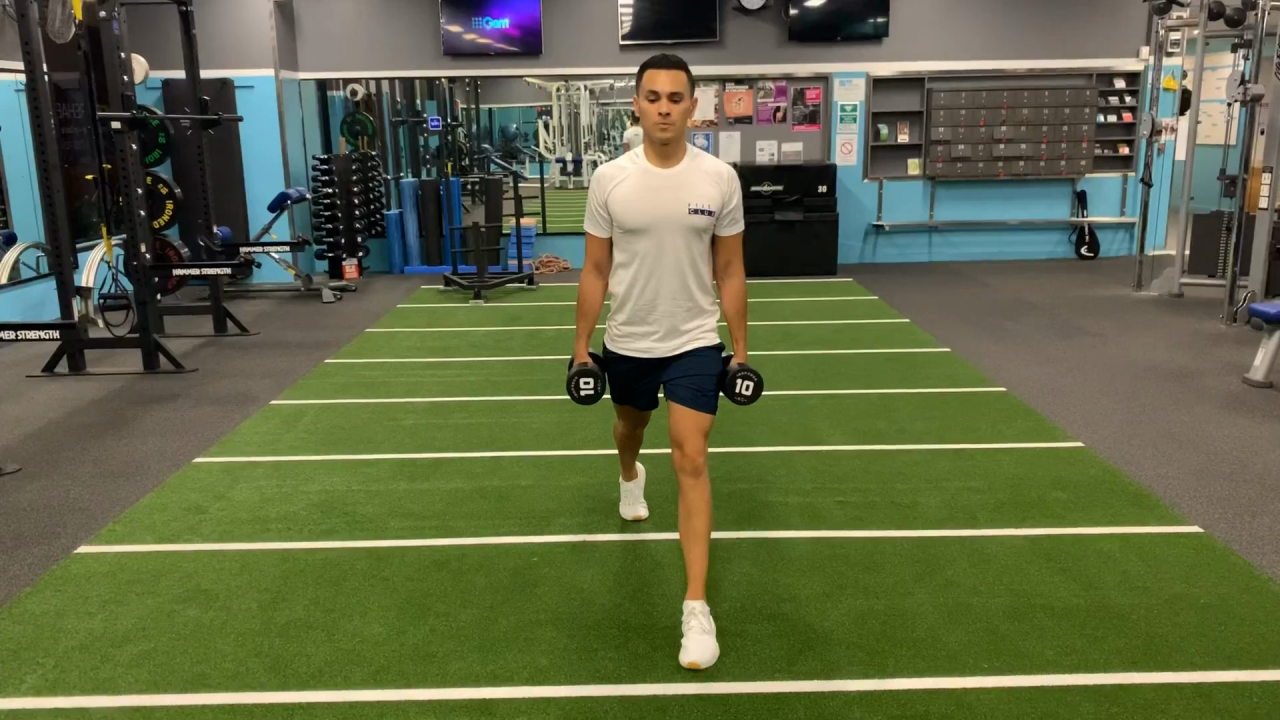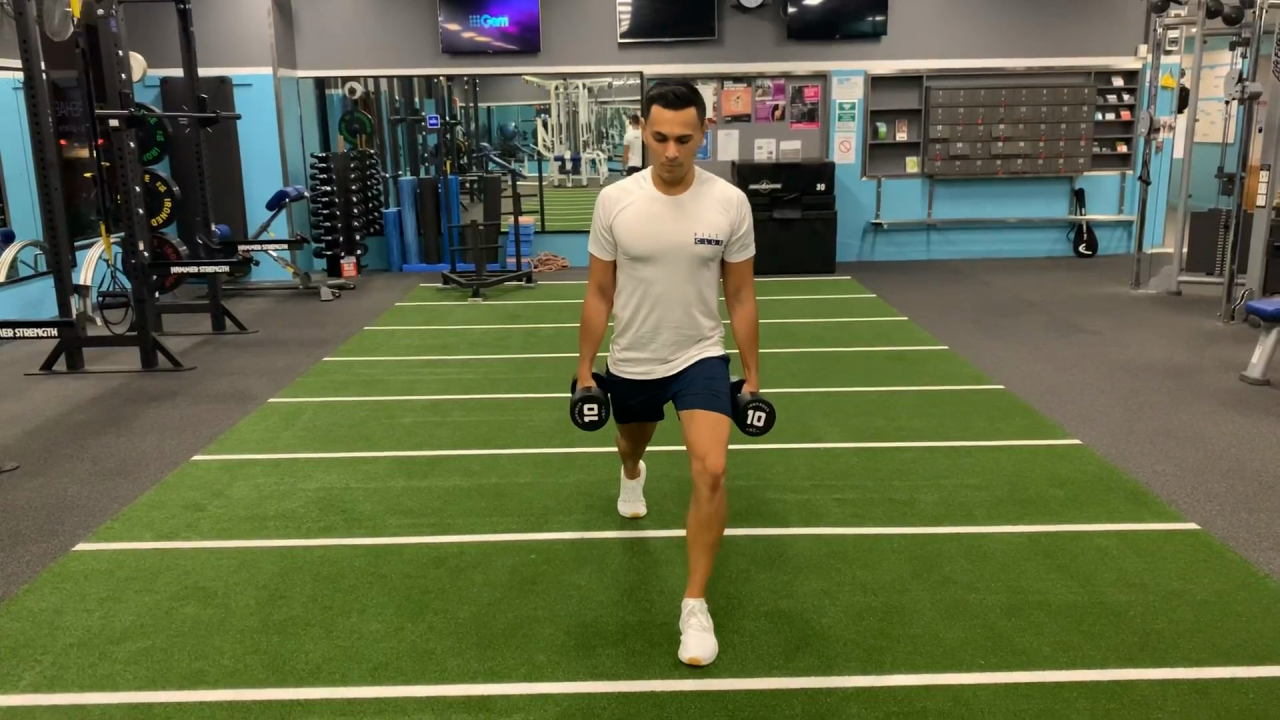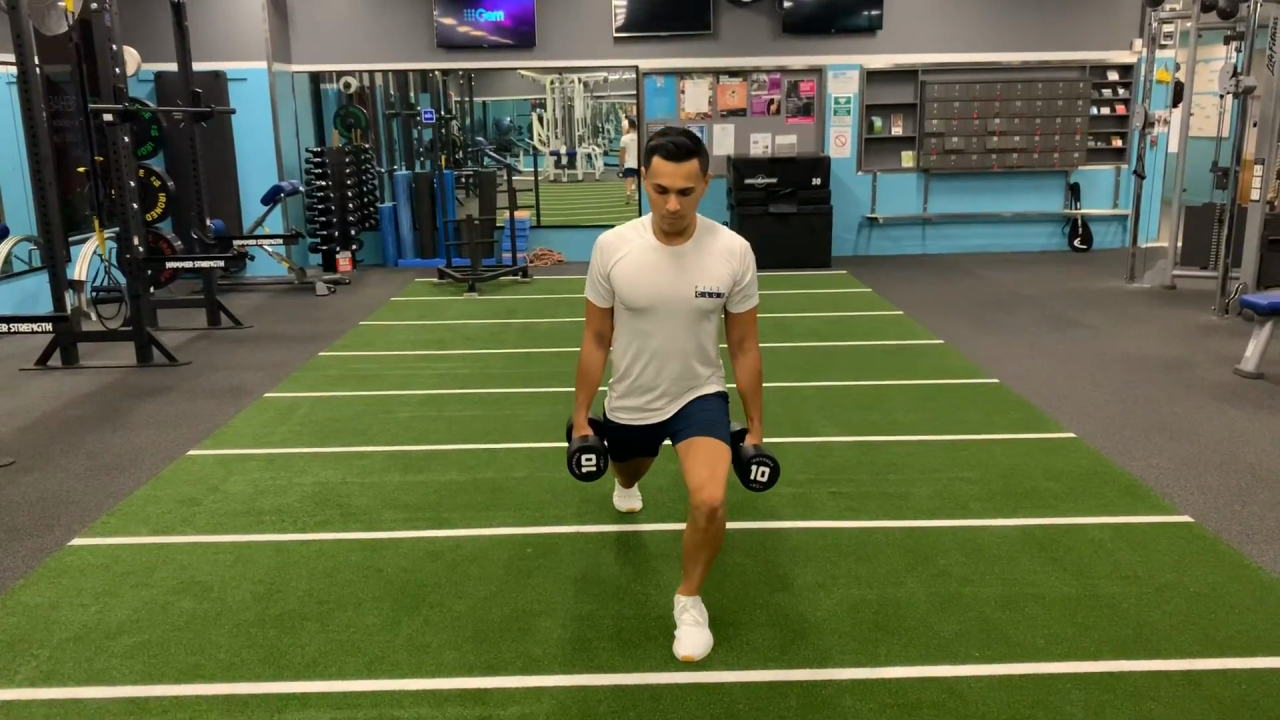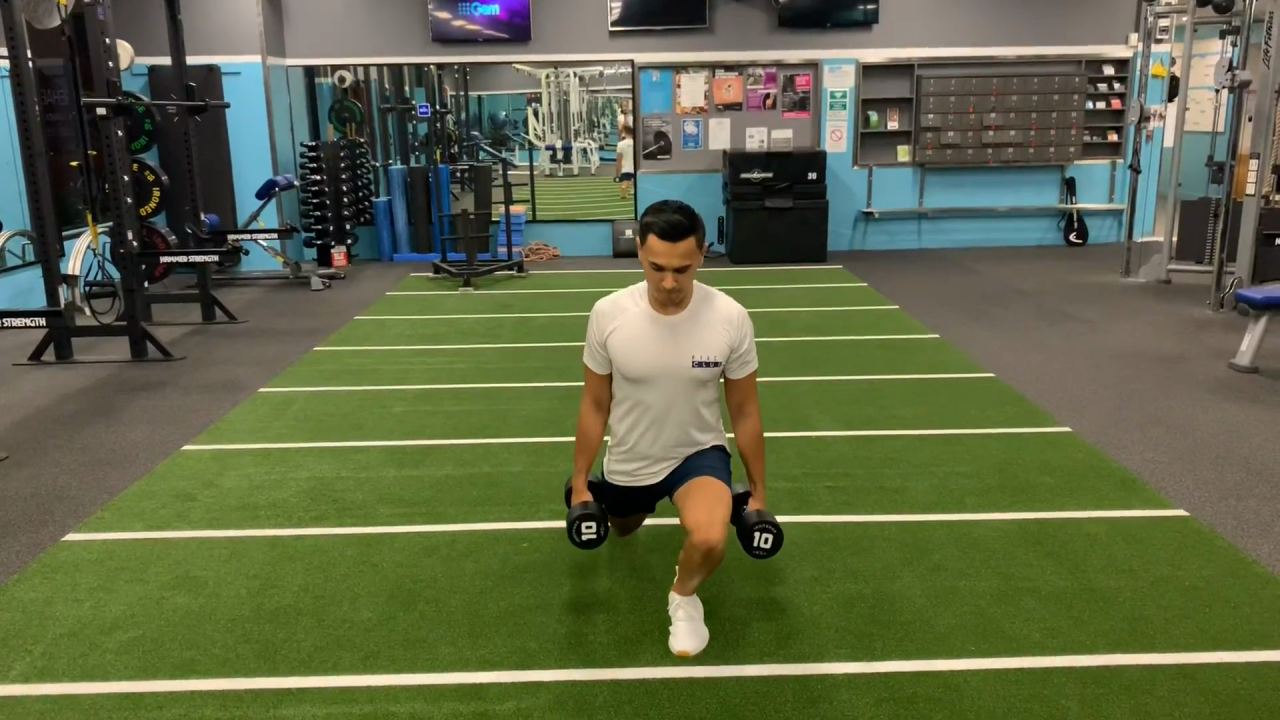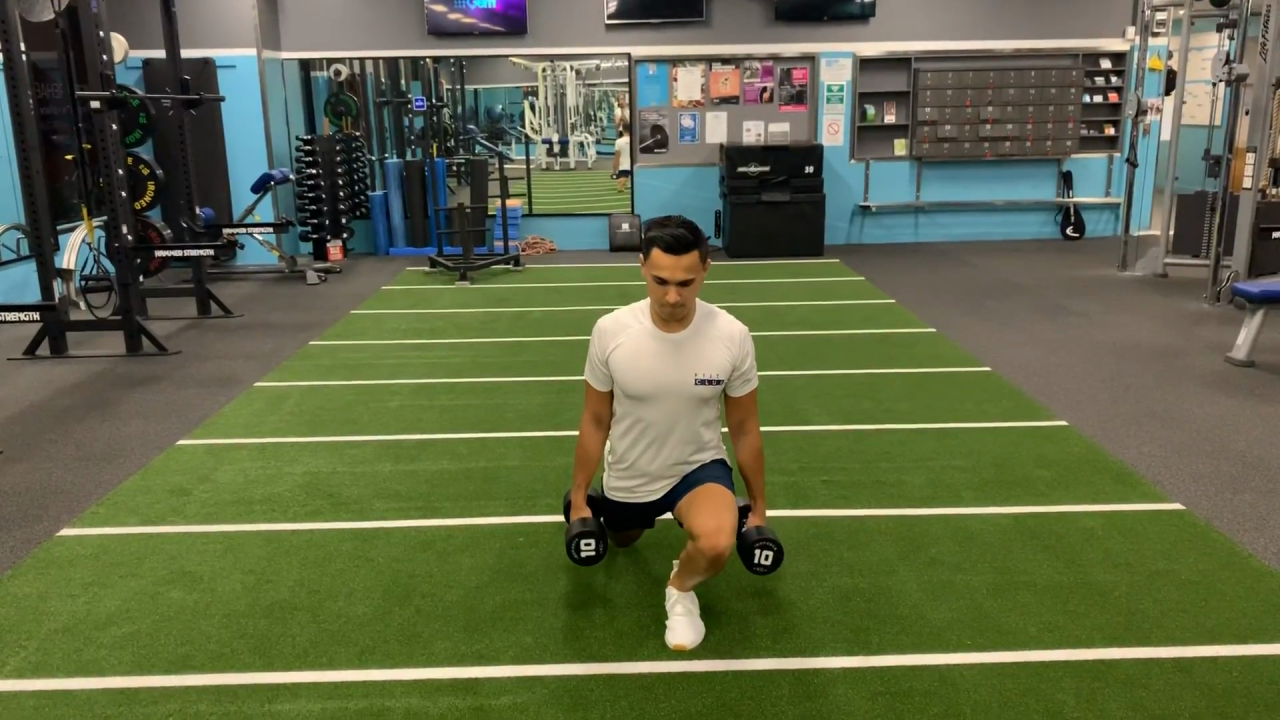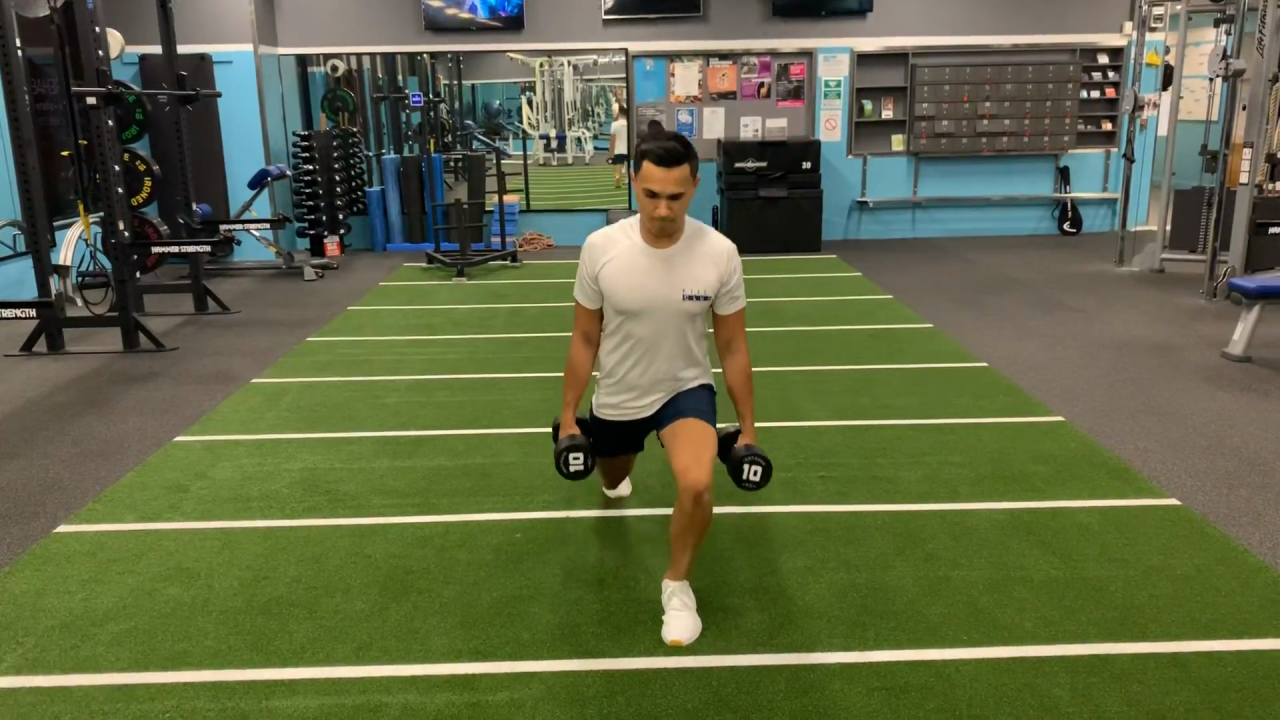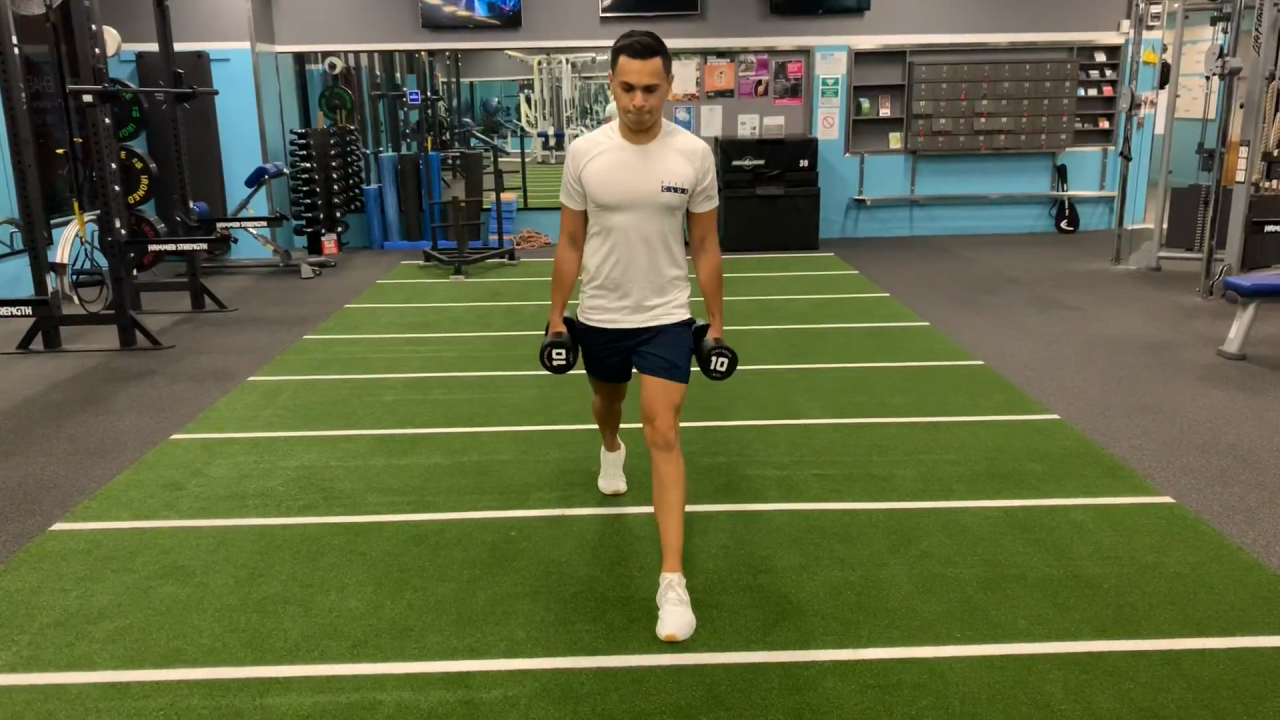
dt=0.7s
person 1, frame 1
left shoulder: (719, 176)
right shoulder: (610, 178)
left elbow: (730, 271)
right elbow: (596, 270)
left wrist: (740, 348)
right wrist: (581, 344)
left hip: (694, 343)
right hip: (628, 343)
left knee: (691, 462)
right knee: (629, 425)
left ankle: (697, 607)
right ankle: (630, 476)
person 1, frame 2
left shoulder: (729, 202)
right shoulder: (615, 200)
left elbow: (741, 297)
right elbow: (599, 294)
left wrist: (752, 375)
right wrist: (584, 369)
left hip: (701, 357)
right hip: (631, 363)
left knee: (710, 472)
right knee: (633, 441)
left ankle: (695, 604)
right ankle: (632, 474)
person 1, frame 3
left shoulder: (733, 252)
right shoulder: (612, 247)
left elbow: (744, 346)
right elbow: (596, 340)
left wrist: (755, 425)
right wrist: (581, 415)
left hip: (700, 396)
right hip: (630, 404)
left knee: (709, 502)
right knee: (628, 477)
left ankle: (689, 599)
right ankle: (628, 480)
person 1, frame 4
left shoulder: (730, 318)
right shoulder: (608, 314)
left elbow: (745, 412)
right elbow: (595, 405)
left wrist: (758, 490)
right wrist: (579, 481)
left hip: (699, 451)
right hip: (629, 461)
left knee: (708, 539)
right knee: (623, 528)
left ankle: (684, 595)
right ankle: (638, 506)
person 1, frame 5
left shoulder: (733, 337)
right shoulder: (611, 331)
left elbow: (745, 429)
right elbow: (595, 422)
left wrist: (759, 507)
right wrist: (578, 498)
left hip: (699, 466)
right hip: (629, 478)
left knee: (717, 543)
right knee: (623, 541)
left ankle: (681, 588)
person 1, frame 6
left shoulder: (719, 253)
right shoulder: (600, 248)
left elbow: (734, 347)
right elbow: (584, 340)
left wrist: (747, 426)
right wrist: (568, 415)
left hip: (687, 388)
right hip: (617, 398)
left knee: (696, 485)
right knee: (613, 477)
left ankle: (676, 583)
right ankle: (618, 472)
person 1, frame 7
left shoulder: (693, 153)
right shoulder: (584, 151)
left elbow: (706, 246)
right elbow: (571, 243)
left wrist: (717, 321)
right wrist: (556, 315)
left hip: (666, 317)
right hip: (601, 316)
left knee: (663, 436)
right knee: (607, 402)
left ankle: (673, 579)
right ankle: (610, 449)
